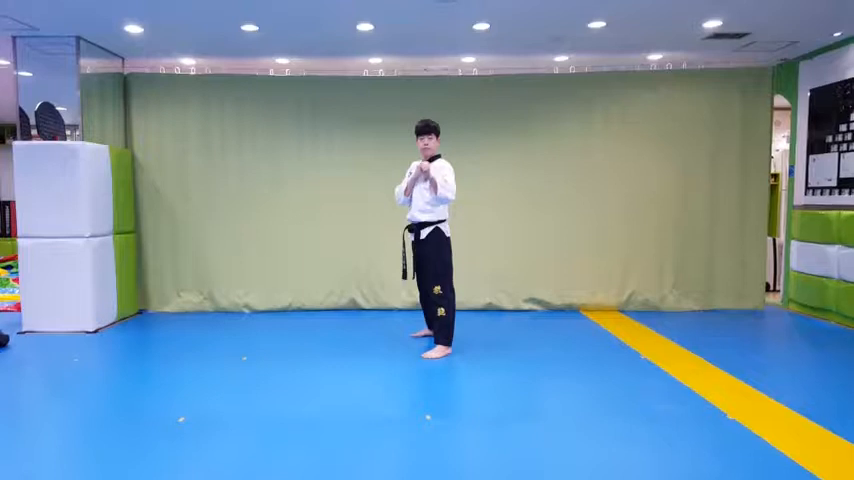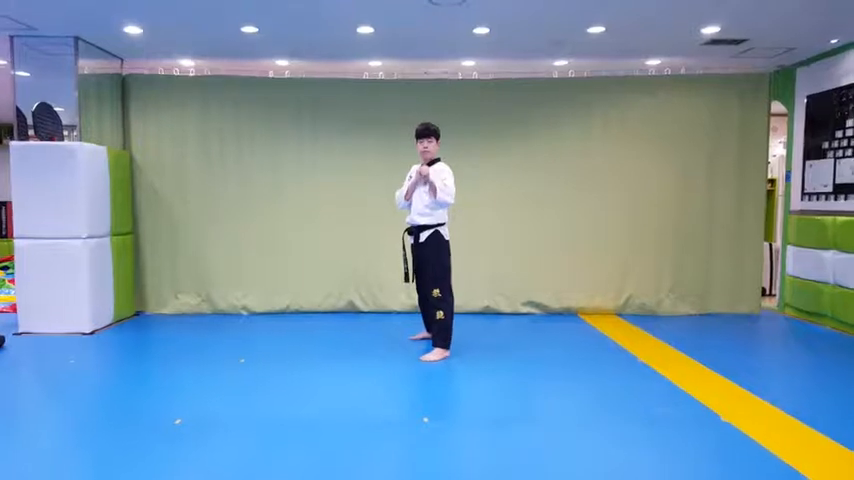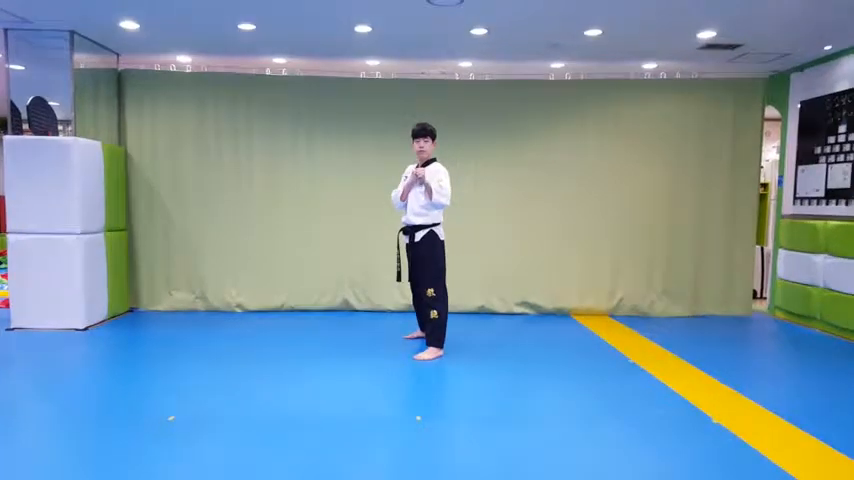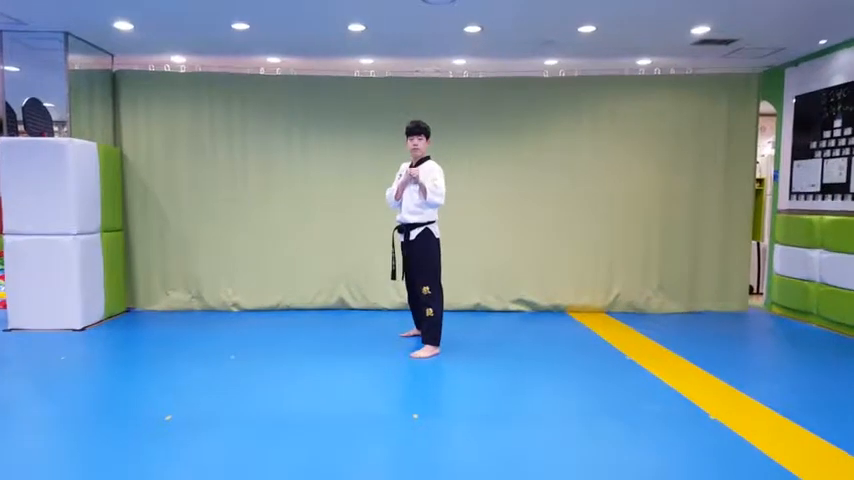
dt=0.3s
person 1, frame 1
left shoulder: (443, 166)
right shoulder: (414, 167)
left elbow: (448, 195)
right elbow: (401, 199)
left wrist: (431, 175)
right wrist: (414, 178)
left hip: (435, 232)
right hip: (418, 233)
left knee: (439, 285)
right knee: (424, 283)
left ankle: (444, 343)
right ankle: (432, 326)
person 1, frame 2
left shoulder: (442, 170)
right shoulder: (414, 171)
left elbow: (447, 199)
right elbow: (401, 202)
left wrist: (430, 179)
right wrist: (415, 182)
left hip: (434, 235)
right hip: (417, 235)
left knee: (438, 288)
right knee: (423, 286)
left ankle: (442, 347)
right ankle: (431, 329)
person 1, frame 3
left shoulder: (438, 170)
right shoulder: (410, 171)
left elbow: (442, 201)
right elbow: (398, 202)
left wrist: (426, 181)
right wrist: (410, 183)
left hip: (430, 235)
right hip: (412, 235)
left knee: (433, 288)
right knee: (417, 285)
left ankle: (436, 345)
right ankle: (424, 328)
person 1, frame 4
left shoulder: (433, 168)
right shoulder: (404, 169)
left elbow: (437, 199)
right elbow: (392, 201)
left wrist: (420, 181)
right wrist: (404, 182)
left hip: (425, 234)
right hip: (406, 234)
left knee: (429, 286)
right knee: (412, 283)
left ankle: (432, 344)
right ankle: (421, 326)
